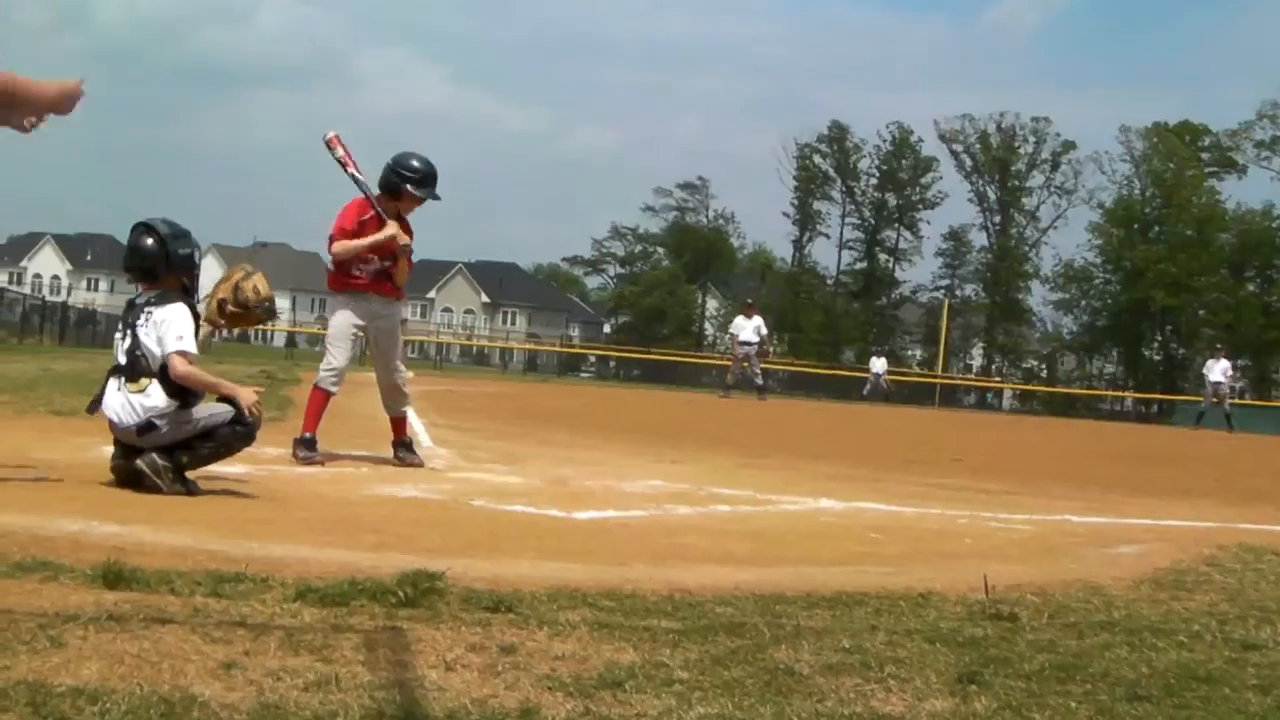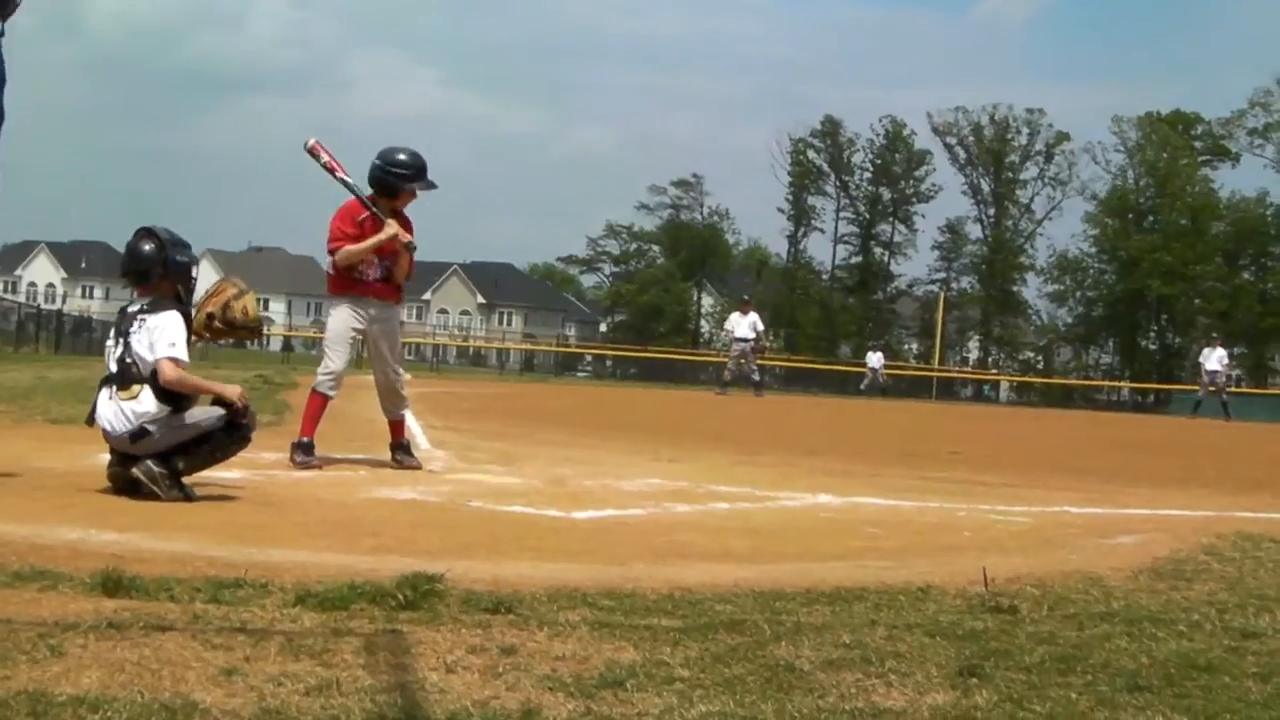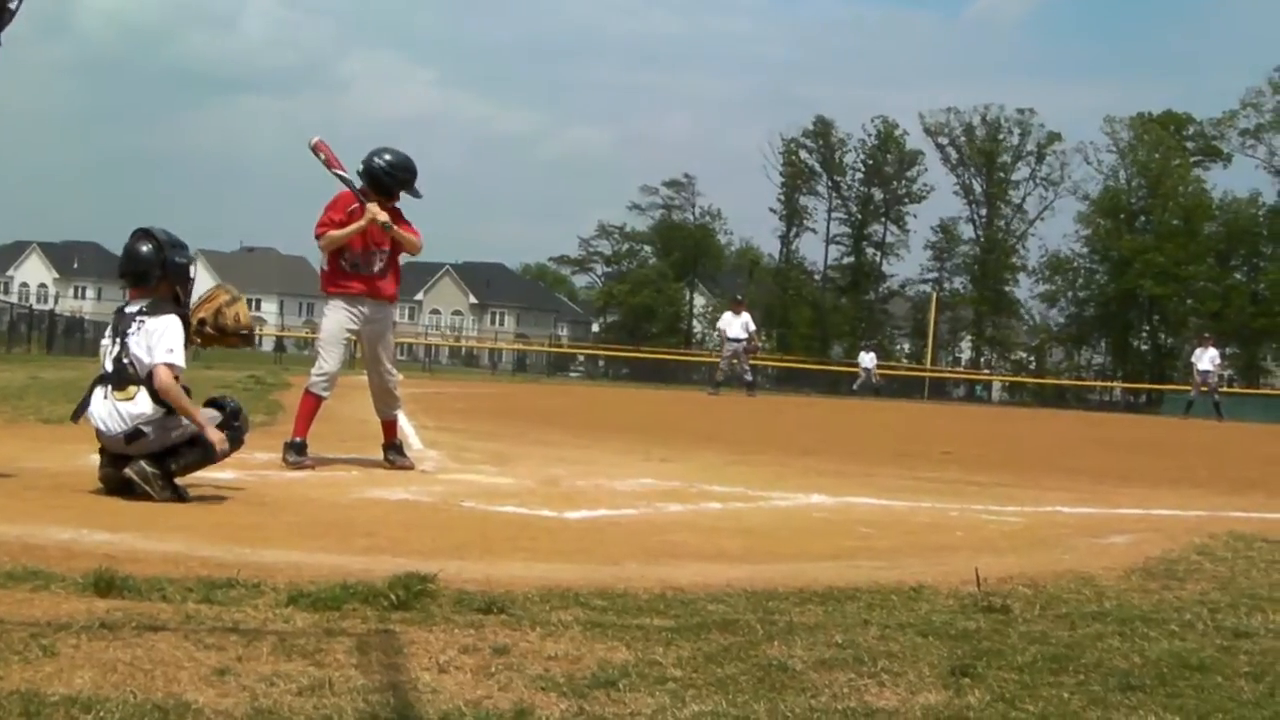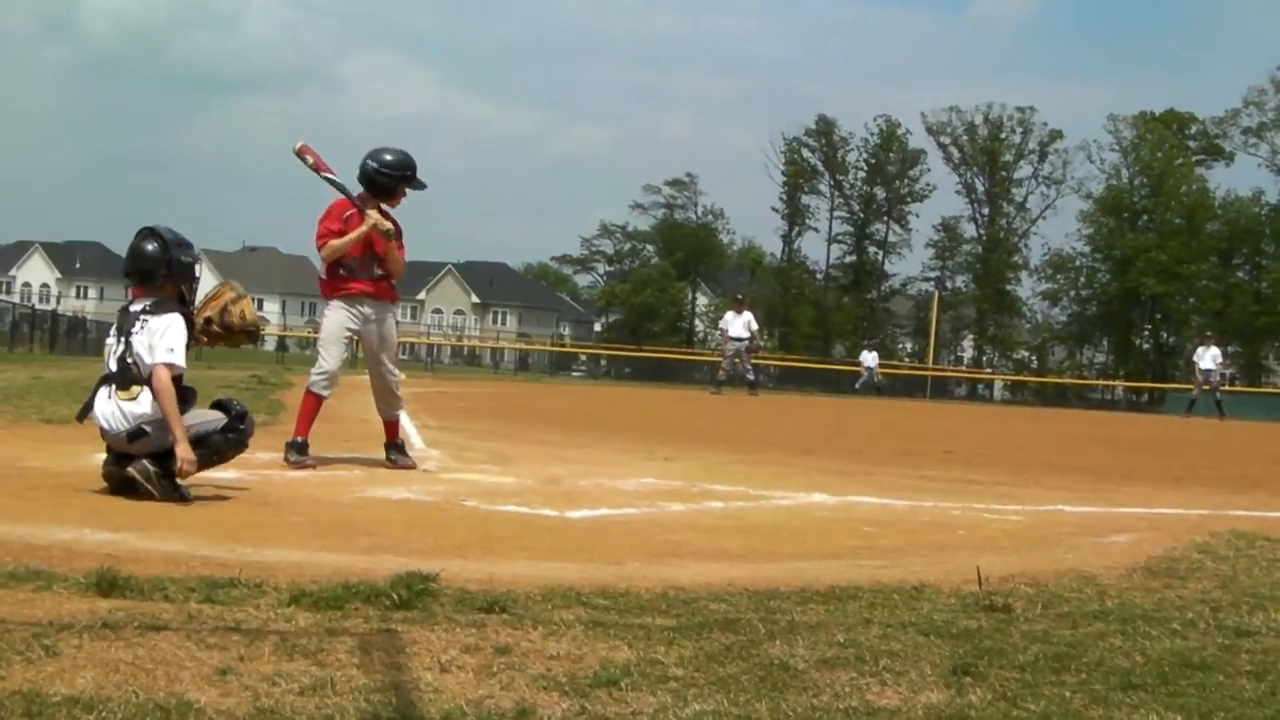
dt=0.4s
person 1, frame 1
left shoulder: (403, 227)
right shoulder: (359, 209)
left elbow: (399, 280)
right elbow: (337, 250)
left wrist: (403, 253)
right wrist: (380, 237)
left hip: (386, 305)
right hip: (350, 299)
left knee: (393, 374)
right knee: (334, 365)
left ankle: (401, 443)
right ankle: (306, 440)
person 1, frame 2
left shoulder: (402, 222)
right shoulder: (353, 210)
left elbow: (400, 278)
right elbow: (339, 256)
left wrist: (404, 249)
right wrist: (381, 238)
left hip: (386, 308)
right hip: (349, 302)
left knee: (392, 377)
right knee: (332, 369)
left ankle: (399, 446)
right ankle: (303, 444)
person 1, frame 3
left shoulder: (392, 213)
right shoulder: (346, 201)
left elbow: (417, 245)
right elbow: (324, 241)
left wrist: (388, 225)
right wrist: (363, 222)
left hip: (380, 307)
right hip: (343, 302)
left knee: (385, 377)
right knee: (327, 369)
left ankle: (392, 446)
right ankle: (296, 444)
person 1, frame 4
left shoulder: (390, 223)
right shoulder: (342, 208)
left elbow: (397, 271)
right elbow: (325, 253)
left wrist: (388, 239)
right wrist: (363, 230)
left hip: (381, 307)
right hip: (343, 303)
left knee: (387, 377)
right knee: (326, 369)
left ankle: (394, 446)
right ankle: (297, 444)
person 2, frame 1
left shoulder: (134, 307)
right shoulder: (175, 308)
right elbow: (180, 369)
right wrist: (236, 390)
left hip: (120, 419)
right hip: (149, 422)
right knee: (245, 419)
left ankle: (129, 455)
right ankle: (165, 463)
person 2, frame 2
left shoulder: (126, 315)
right shoulder: (167, 316)
right elbow: (169, 375)
left wrist: (194, 332)
right wrist: (221, 389)
left hip: (114, 428)
right hip: (142, 429)
right knee: (240, 418)
left ankle: (126, 463)
right ankle: (161, 470)
person 2, frame 3
left shoulder: (122, 316)
right shoulder: (166, 319)
right elbow: (163, 381)
right wrist: (206, 428)
left hip: (107, 428)
right hip: (136, 429)
right knee: (233, 421)
left ankle: (117, 464)
right ankle: (153, 470)
person 2, frame 4
left shoulder: (127, 314)
right shoulder: (169, 318)
right elbow: (161, 380)
right wrist: (181, 441)
left hip: (111, 425)
right hip: (139, 427)
right knee: (239, 424)
left ankle: (121, 461)
right ankle: (156, 469)
